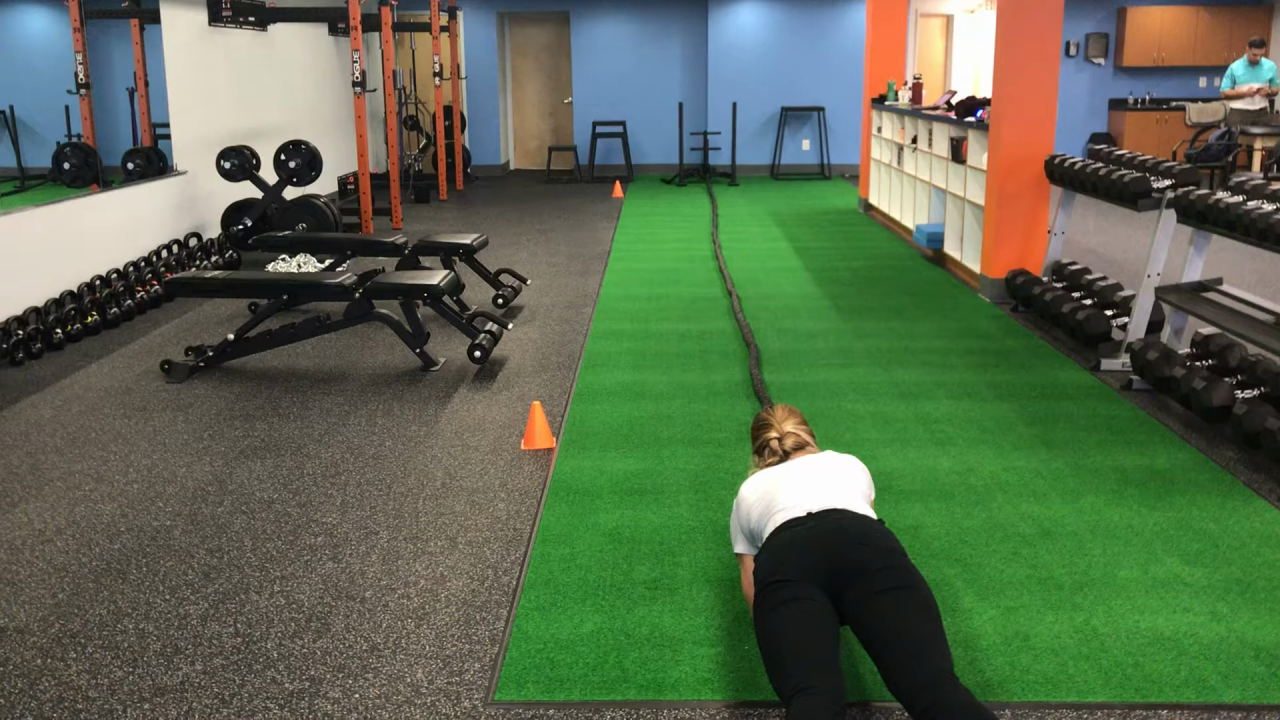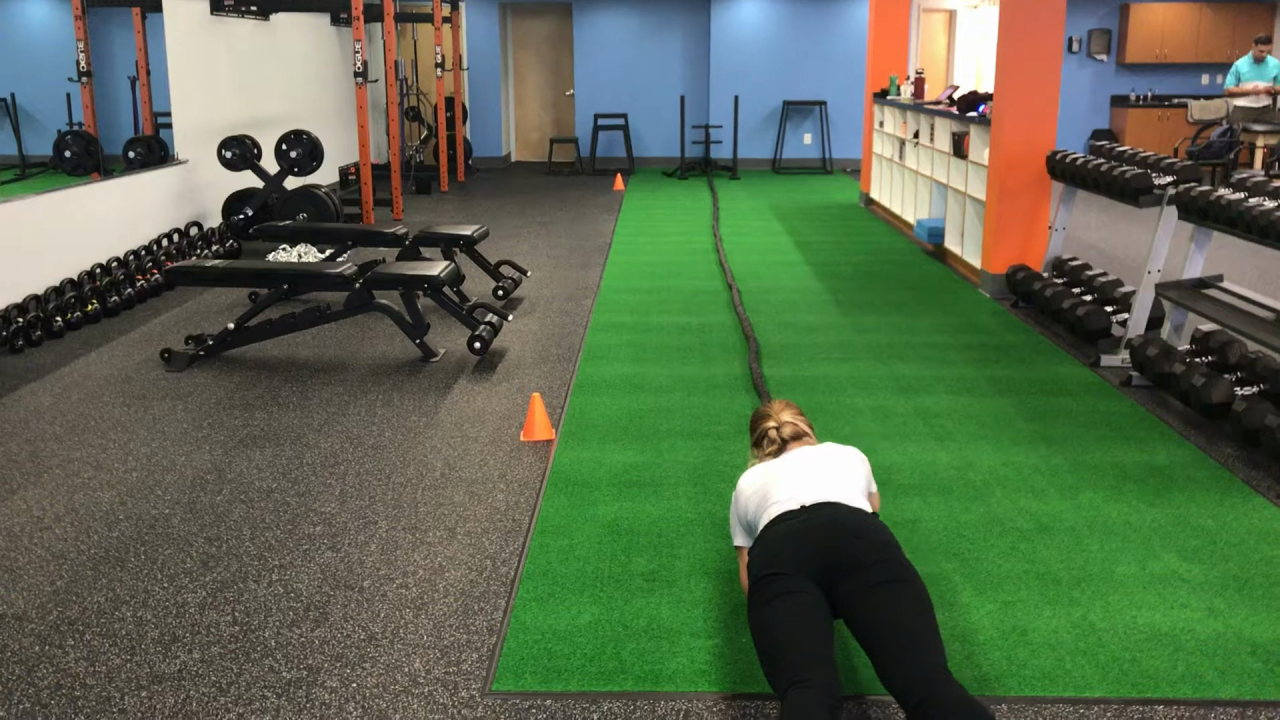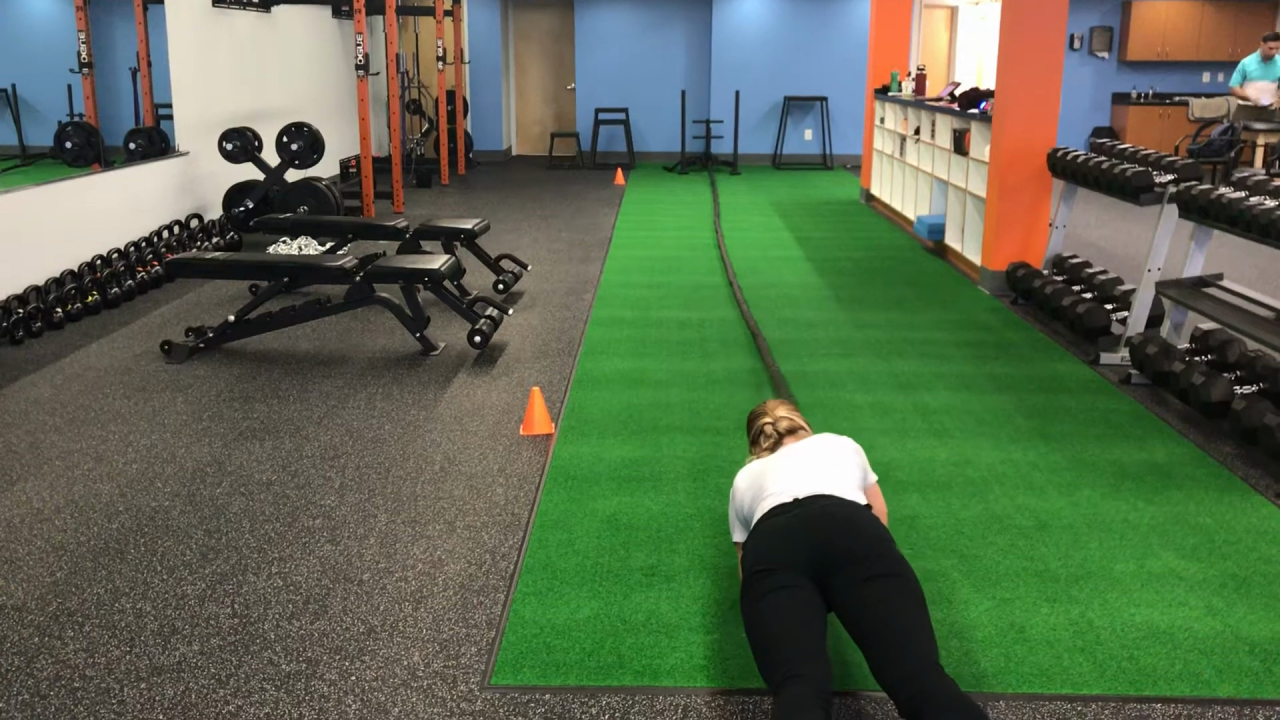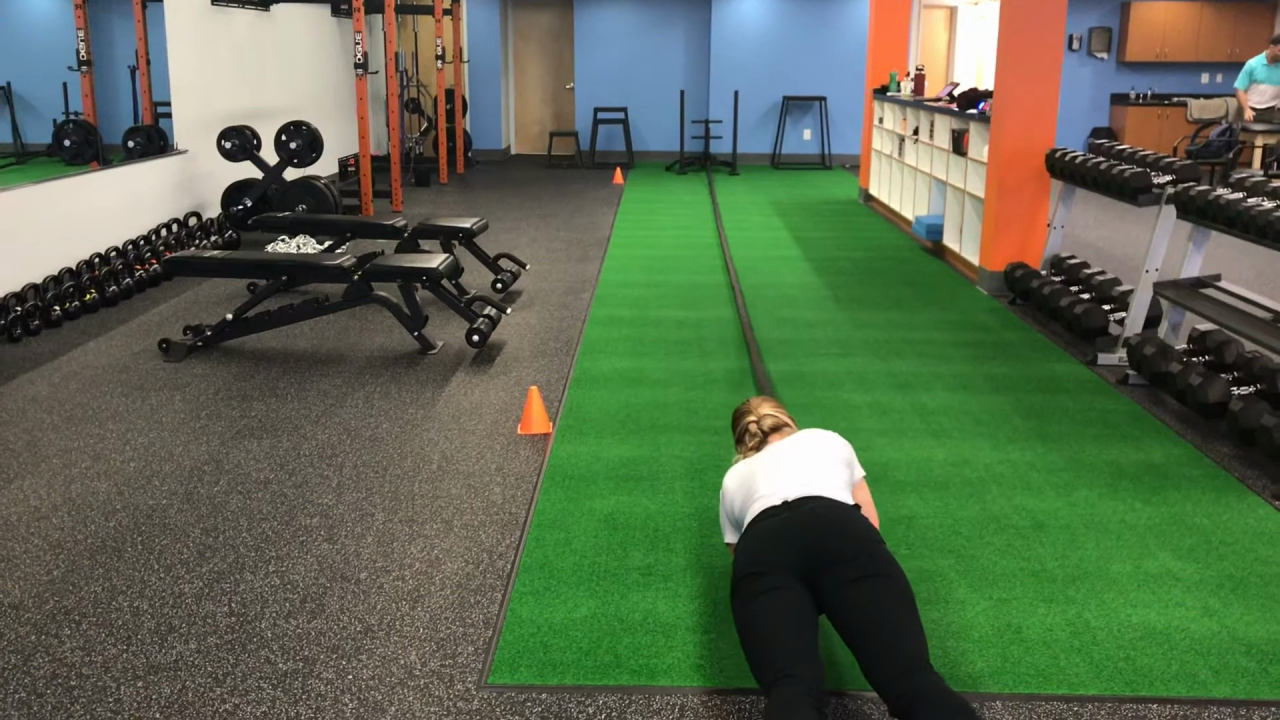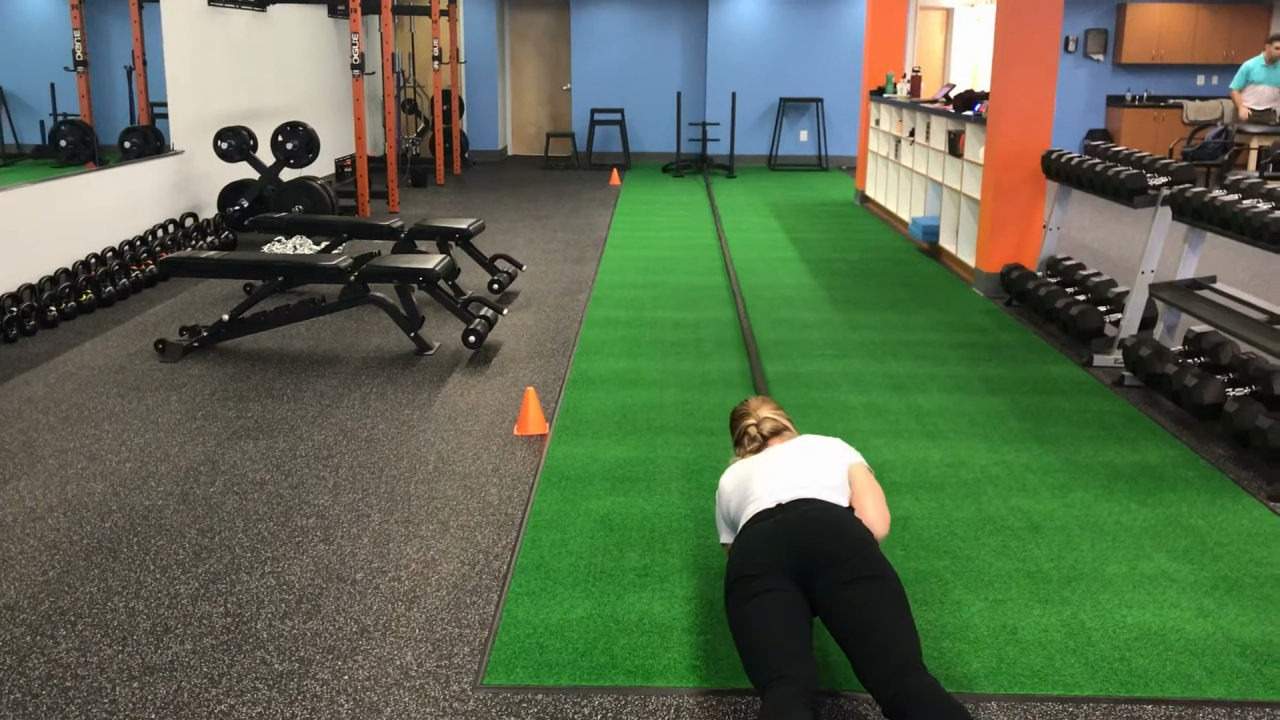
dt=0.3s
person 1, frame 1
left shoulder: (749, 491)
right shoulder: (848, 463)
left elbow: (752, 584)
left hip: (785, 563)
right hip: (866, 546)
right knee: (935, 687)
person 1, frame 2
left shoulder: (747, 482)
right shoulder: (847, 454)
left elbow: (749, 573)
left hip: (778, 554)
right hip: (858, 539)
right knee: (928, 682)
person 1, frame 3
left shoulder: (745, 477)
right shoulder: (842, 444)
left elbow: (746, 560)
right elbow: (879, 518)
left hip: (773, 548)
right hip: (851, 533)
left knee: (800, 691)
right knee: (920, 677)
person 1, frame 4
left shoulder: (733, 478)
right shoulder: (827, 439)
right elbow: (869, 526)
left hip: (763, 551)
right hip: (842, 533)
left knee: (793, 692)
right knee: (912, 678)
person 1, frame 5
left shoulder: (730, 478)
right shoulder: (831, 447)
right elbow: (876, 524)
left hip: (757, 552)
right hip: (836, 536)
left knee: (787, 693)
right knee: (905, 679)
